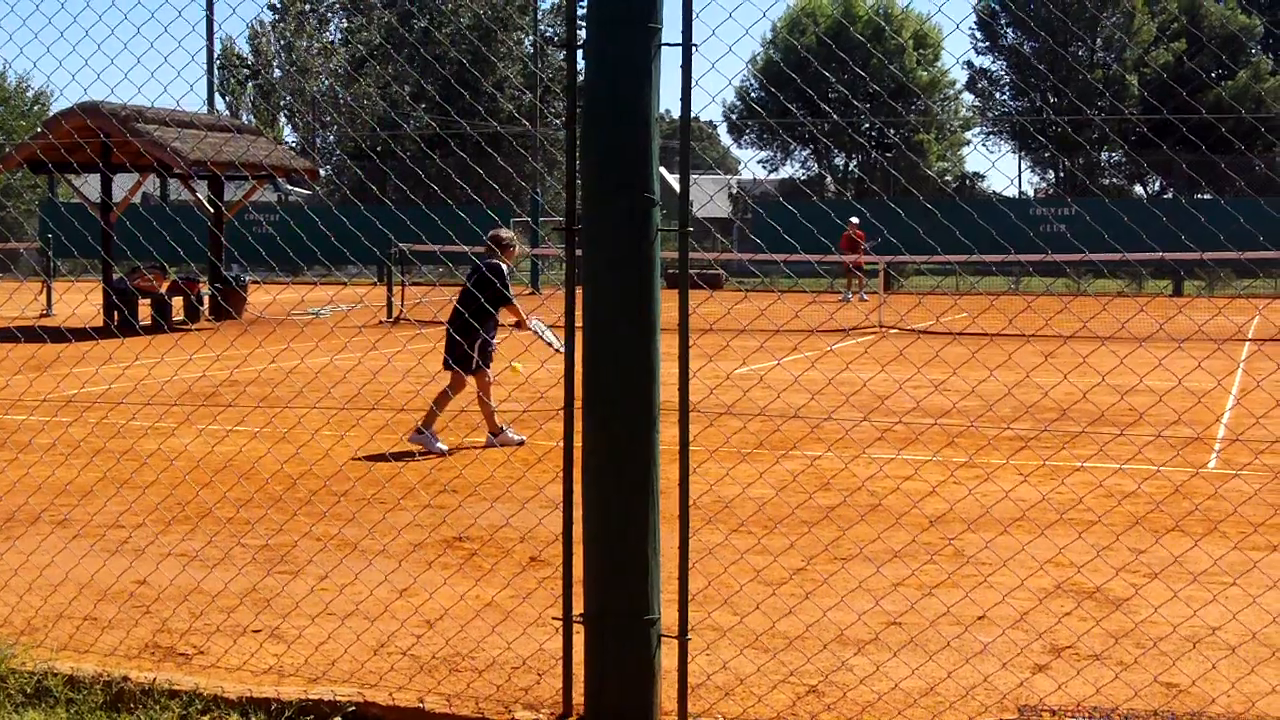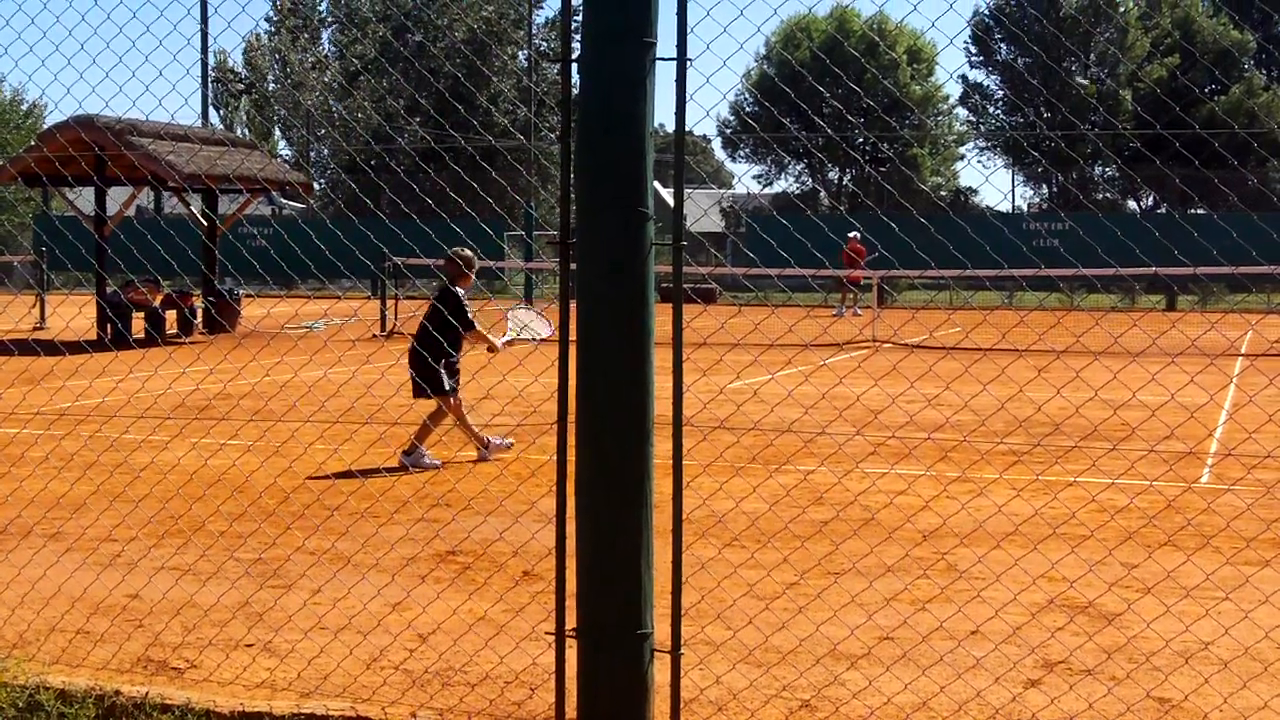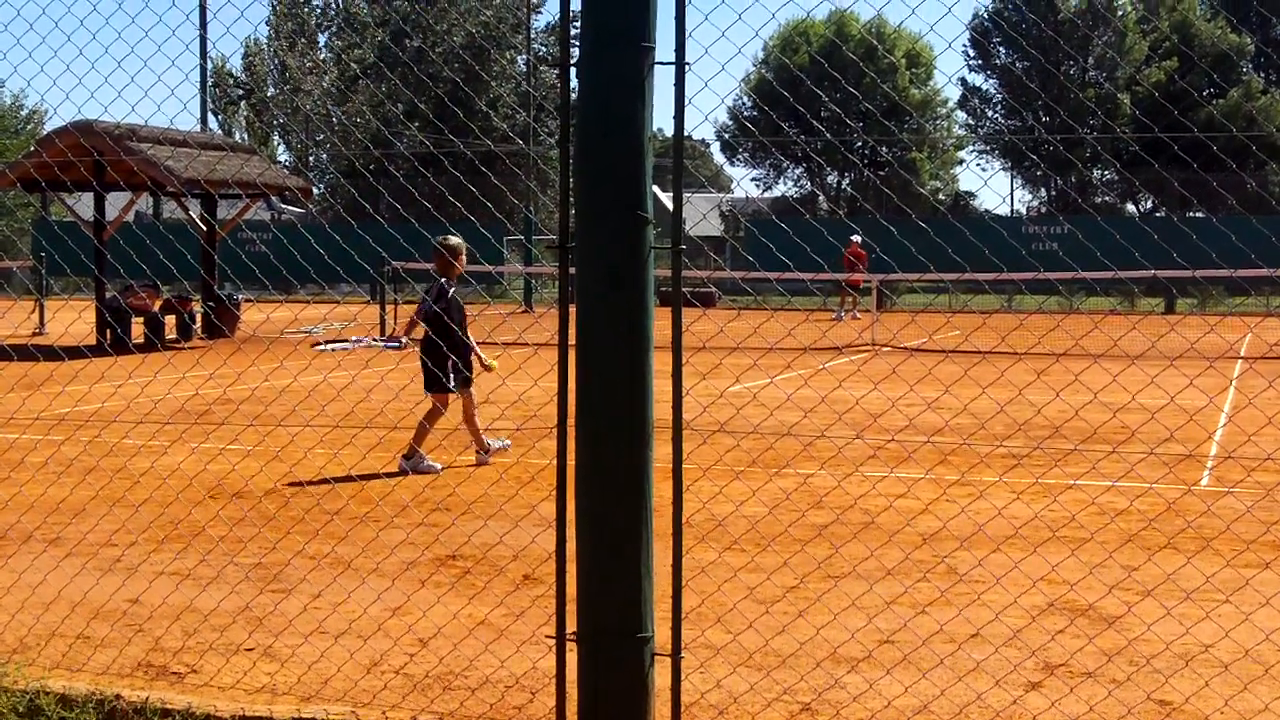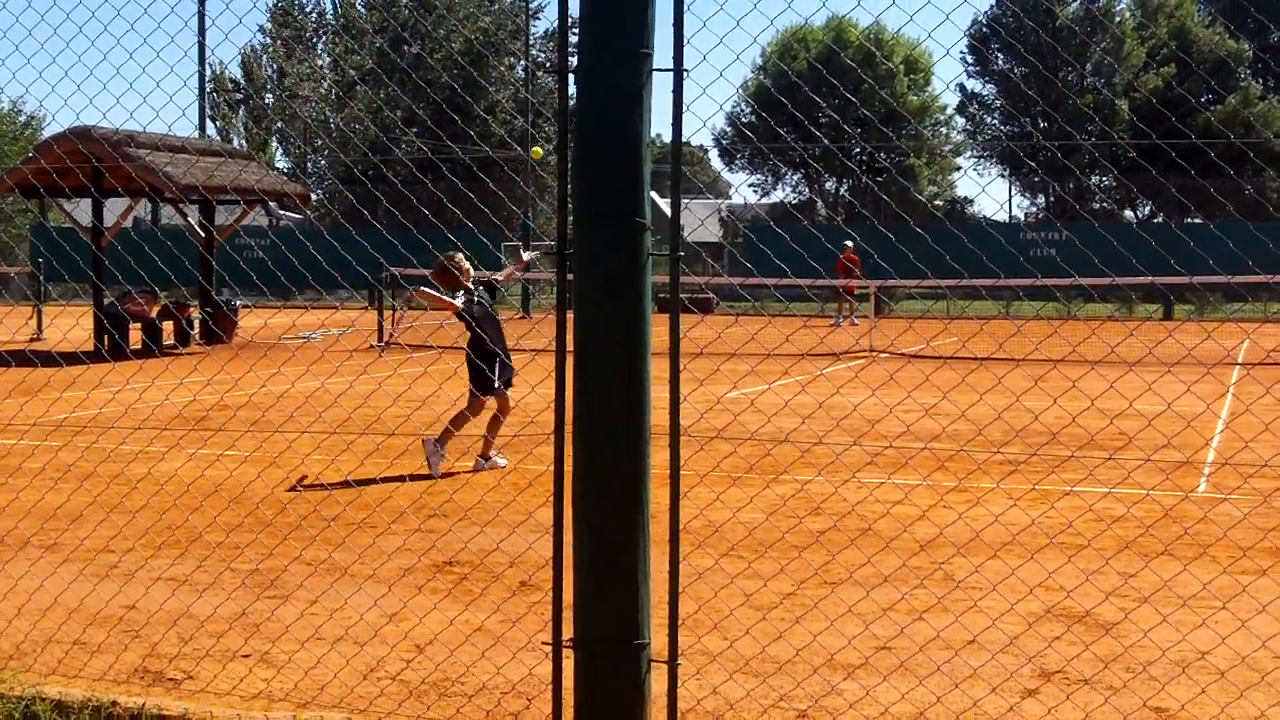
dt=0.4s
person 1, frame 1
left shoulder: (483, 267)
right shoulder: (498, 268)
right elbow: (508, 303)
left wrist: (489, 338)
right wrist: (523, 320)
left hip: (468, 331)
right hip: (470, 333)
left knee: (485, 381)
right knee: (458, 383)
left ankle: (496, 432)
right ankle: (423, 430)
person 1, frame 2
left shoulder: (448, 291)
right shoulder: (455, 293)
left elbow: (461, 330)
right elbow: (471, 329)
left wrist: (485, 340)
right wrist: (493, 342)
left hip: (439, 356)
right hip: (433, 357)
left knee: (455, 404)
right knee: (446, 405)
left ankle: (484, 444)
right ankle: (412, 452)
person 1, frame 3
left shoulder: (451, 287)
right shoulder: (442, 285)
left elbow: (461, 330)
right elbow: (420, 313)
left wrist: (480, 355)
right wrist: (404, 335)
left hip: (455, 355)
right hip: (441, 355)
left knee: (468, 400)
right knee: (440, 405)
left ankle: (484, 448)
right ankle: (411, 456)
person 1, frame 4
left shoulder: (479, 288)
right shoulder: (463, 295)
left elbow: (499, 279)
right elbow: (456, 306)
left wrist: (521, 263)
right wrist: (428, 294)
left hip: (496, 355)
right hip: (483, 356)
left knee: (503, 406)
right knee: (475, 406)
left ankle: (486, 455)
right ankle: (438, 444)
